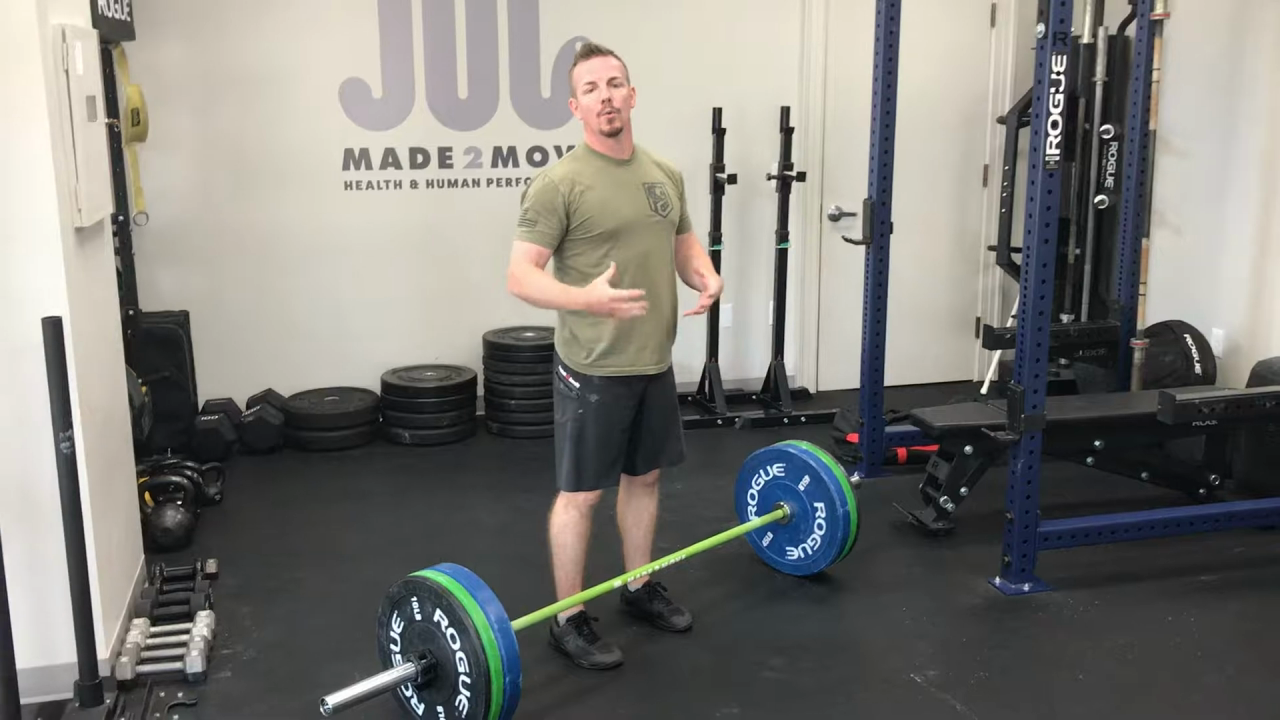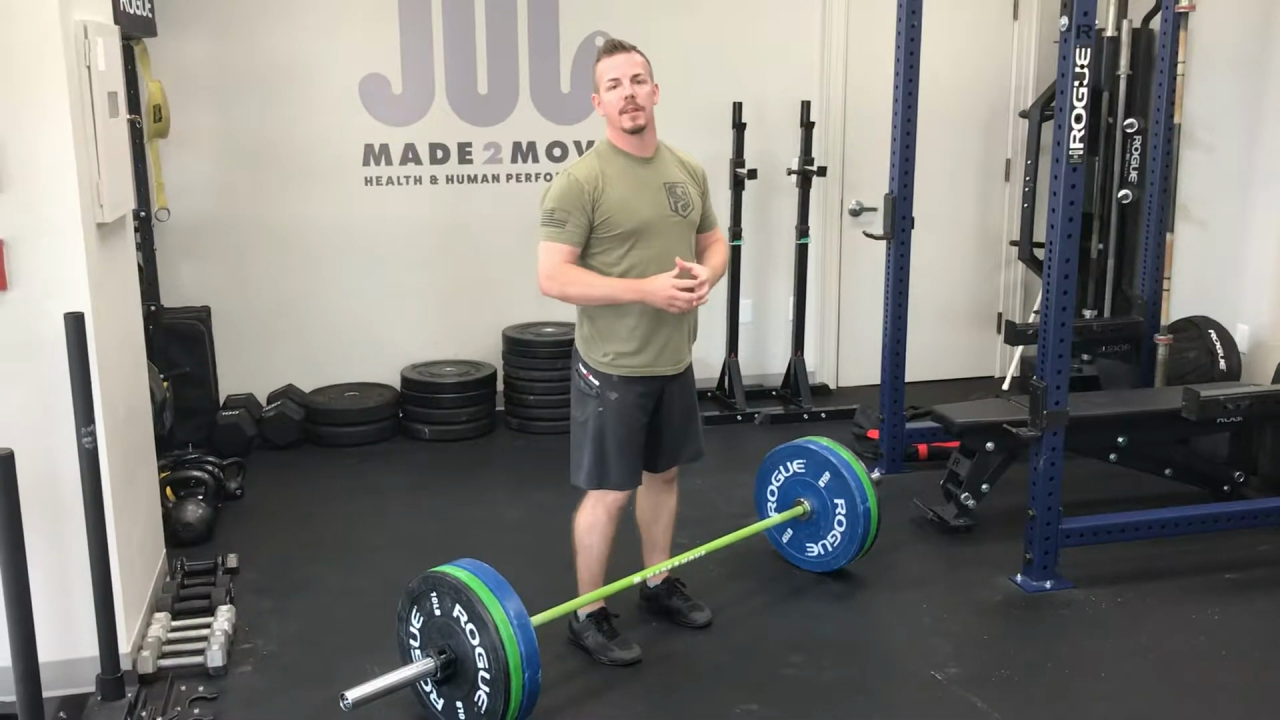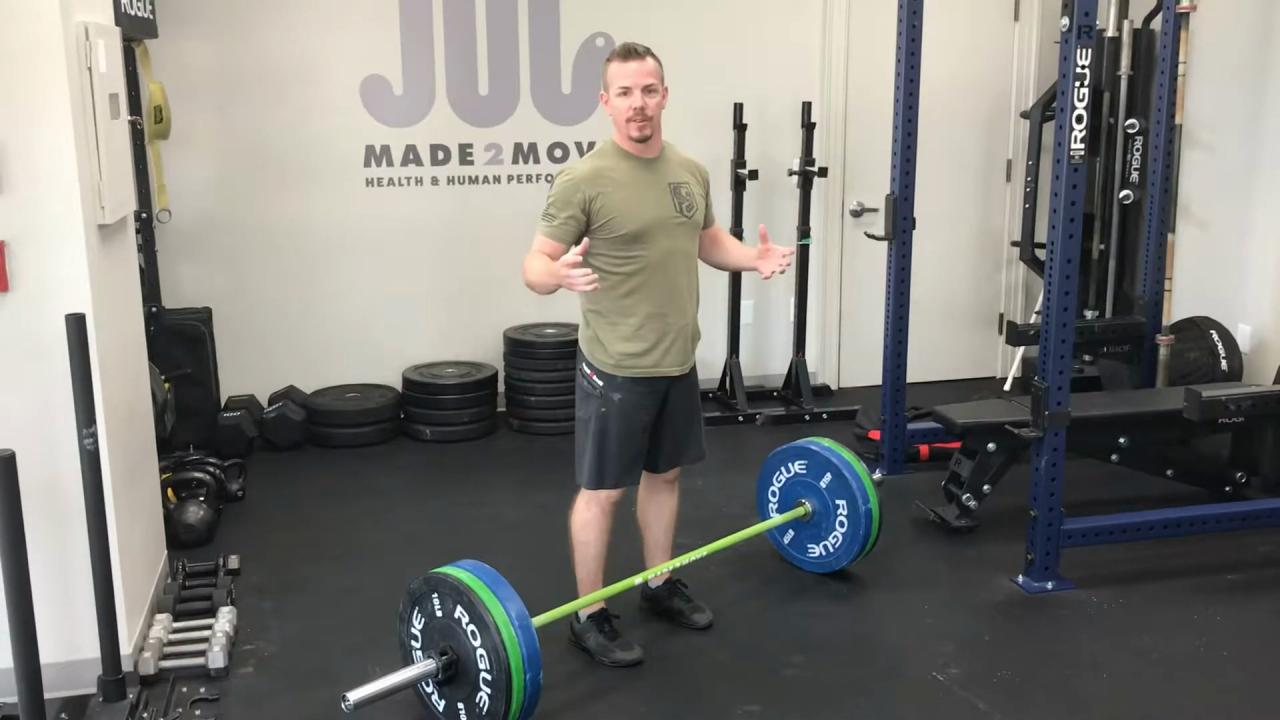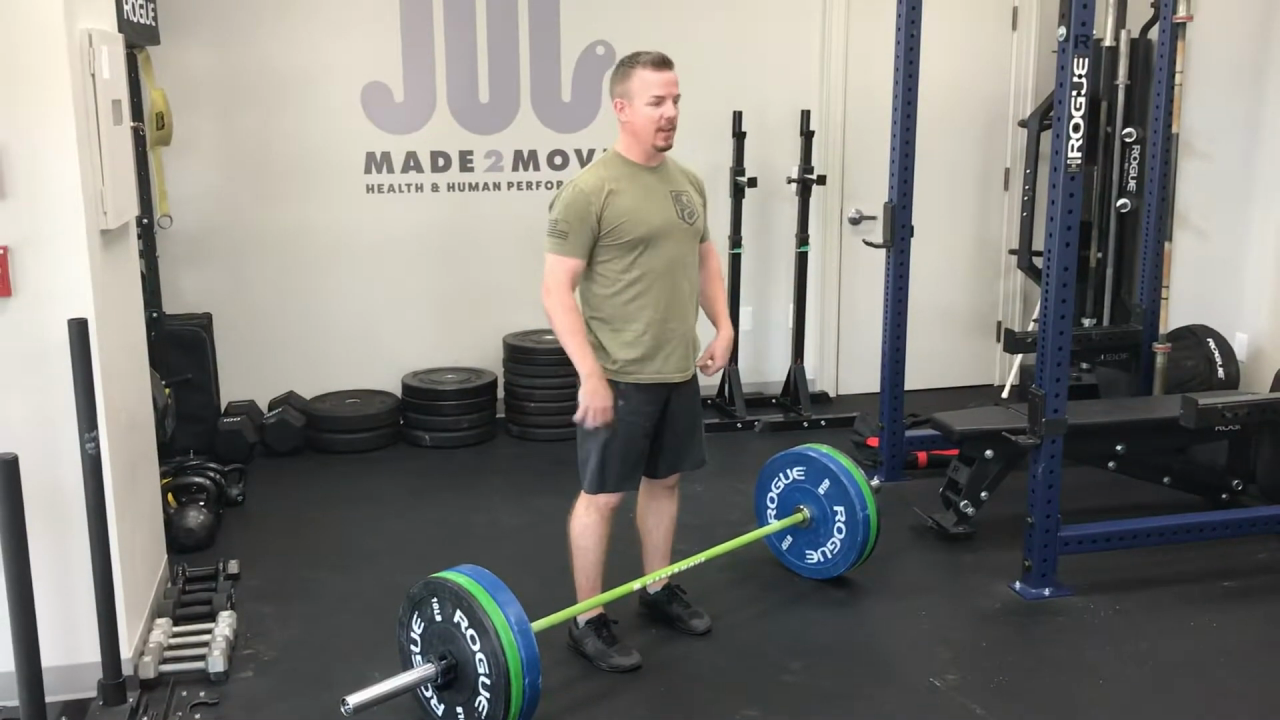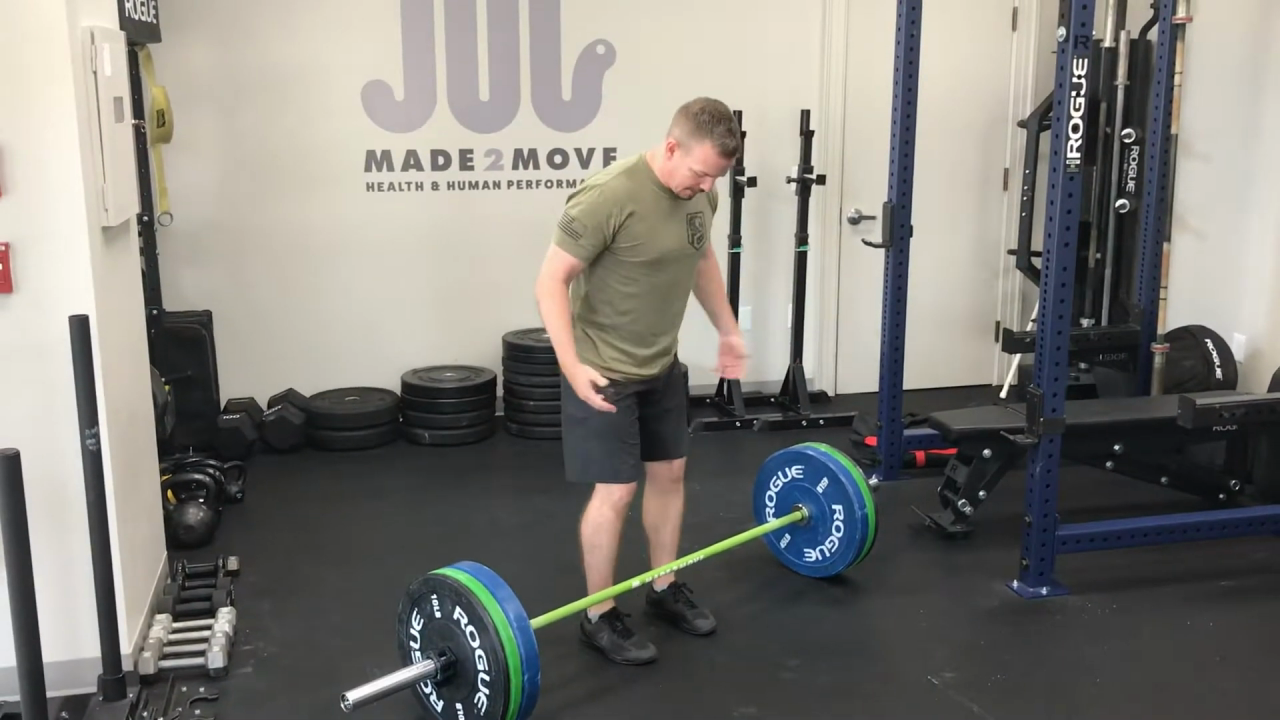
dt=1s
person 1, frame 1
left shoulder: (664, 174)
right shoulder: (559, 182)
left elbow: (684, 242)
right elbow: (520, 273)
left wrist: (705, 275)
right wrist: (583, 299)
left hip: (655, 361)
right hip: (593, 368)
left knee: (644, 477)
right knee: (581, 492)
left ankle: (639, 587)
right ankle: (569, 618)
person 1, frame 2
left shoulder: (687, 170)
right shoulder: (581, 180)
left elbow: (713, 242)
right elbow: (553, 277)
left wrist: (705, 273)
right wrist: (646, 288)
left hip: (674, 361)
right hip: (613, 366)
left knee: (664, 474)
right knee: (608, 492)
left ankle: (658, 582)
right ankle: (588, 614)
person 1, frame 3
left shoulder: (691, 171)
right shoulder: (584, 180)
left elbow: (707, 239)
right elbow: (535, 262)
left wrist: (752, 258)
right wrist: (560, 273)
left hip: (678, 360)
right hip: (616, 366)
left knee: (665, 474)
right knee: (602, 490)
left ankle: (660, 583)
right ankle: (589, 615)
person 1, frame 4
left shoulder: (687, 180)
right shoulder: (589, 191)
left elbow: (705, 258)
right elbow: (557, 290)
left wrist: (723, 327)
right wrist: (590, 375)
left hip: (678, 371)
right hip: (621, 377)
left knee: (665, 481)
right knee: (602, 496)
left ankle: (657, 589)
right ankle: (587, 621)
person 1, frame 5
left shoulder: (701, 192)
right shoulder: (608, 196)
right elbow: (551, 281)
left wrist: (727, 328)
right wrist: (572, 365)
left hip: (662, 363)
right hip: (604, 369)
left knee: (669, 474)
right knee: (615, 490)
left ankle: (665, 587)
right ankle: (599, 616)
